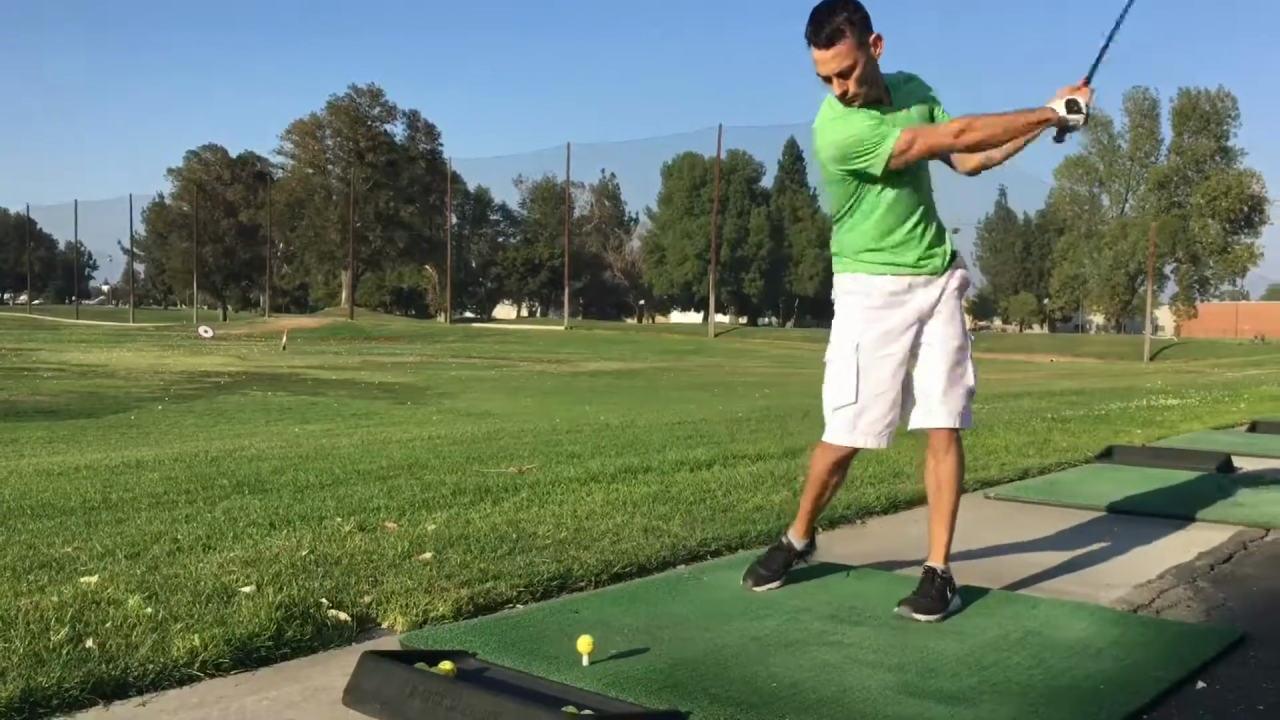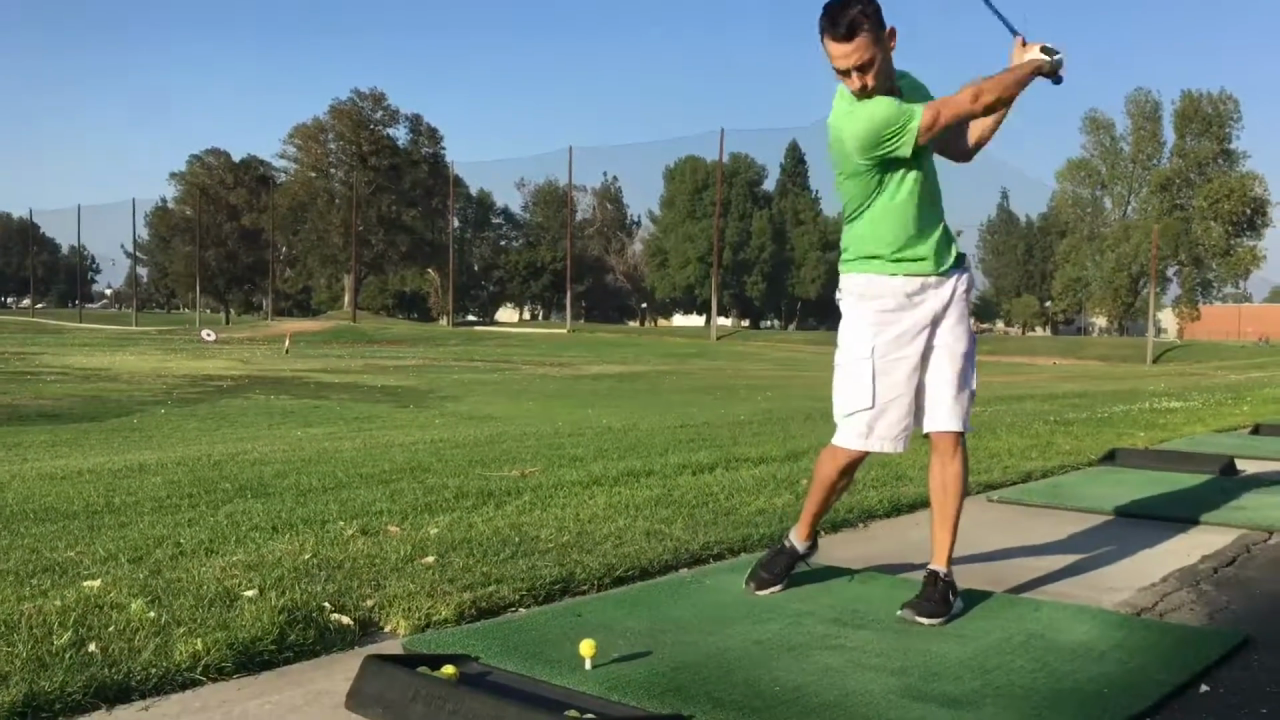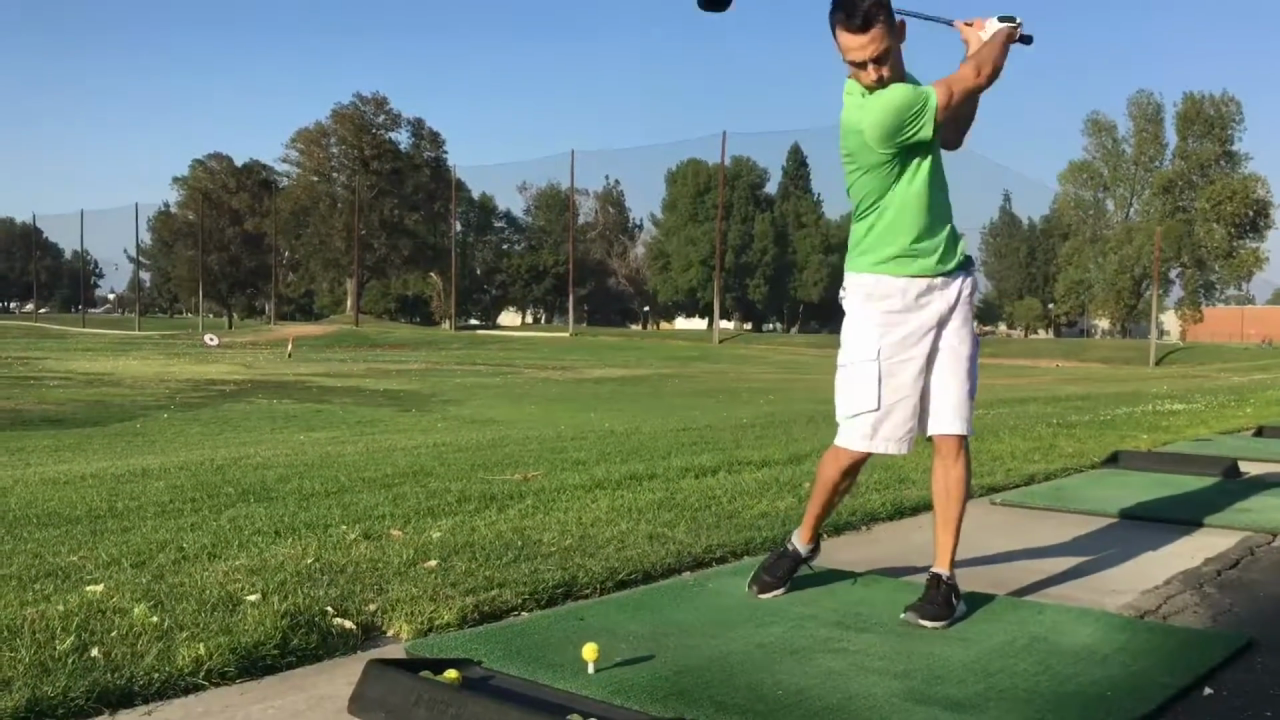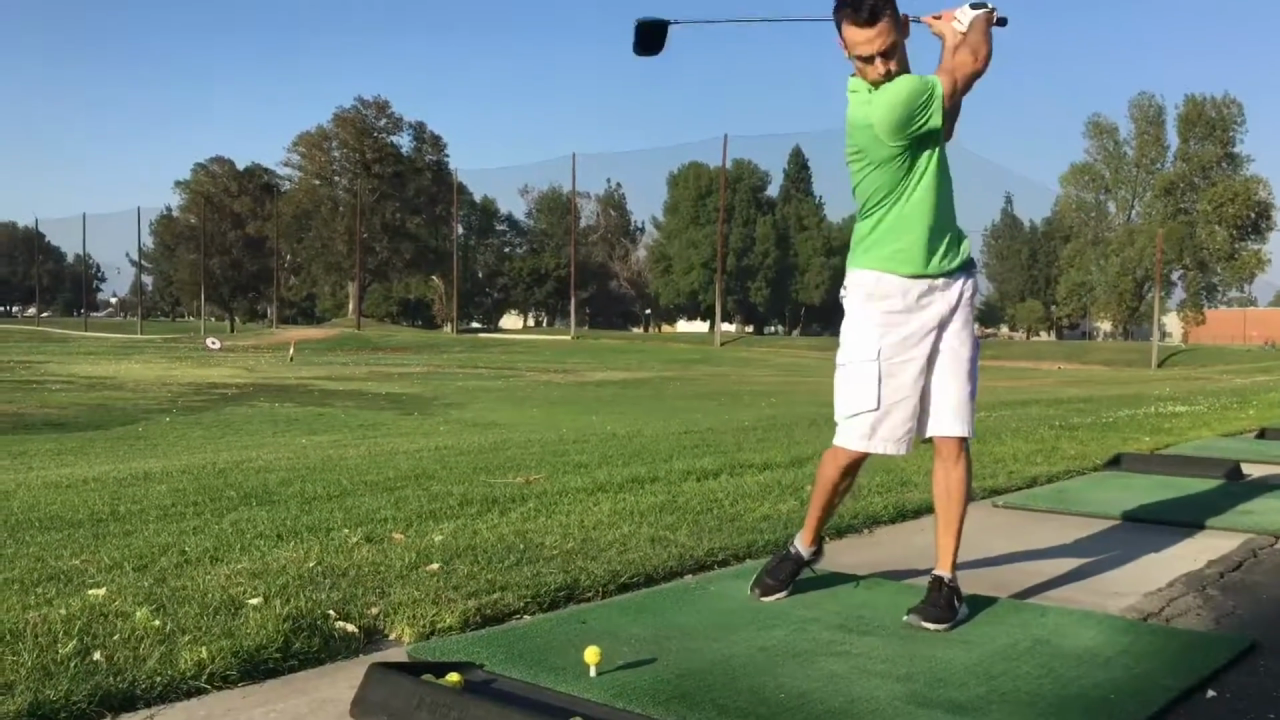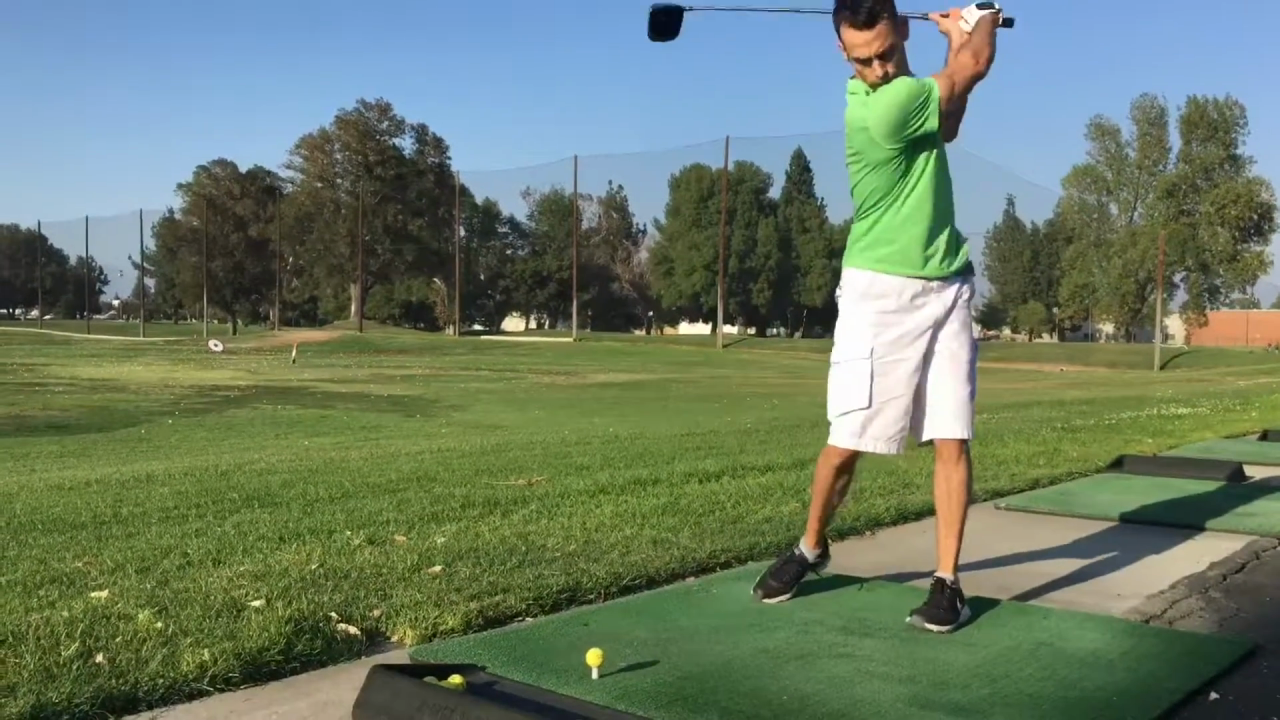
dt=0.1s
person 1, frame 1
left shoulder: (913, 89)
right shoulder: (837, 133)
left elbow: (966, 159)
right elbow: (957, 135)
left wrist: (1046, 118)
right wrist: (1048, 112)
left hip: (938, 281)
right hip: (870, 291)
left knee: (942, 427)
right knee: (843, 439)
left ankle: (937, 570)
right ankle: (796, 539)
person 1, frame 2
left shoulder: (901, 94)
right shoulder: (858, 123)
left elbow: (960, 145)
right elbow: (966, 106)
left wrist: (1018, 77)
right wrist: (1031, 64)
left hip: (946, 283)
right hip: (882, 293)
left knee: (949, 433)
right knee: (856, 441)
left ankle: (940, 574)
right ankle: (798, 540)
person 1, frame 3
left shoulder: (900, 89)
right shoulder: (874, 108)
left elbow: (951, 127)
right elbow: (976, 77)
left wrist: (977, 51)
left hip: (951, 283)
right hip: (884, 292)
left knee: (951, 435)
right knee: (856, 443)
left ankle: (942, 576)
right ankle: (802, 542)
person 1, frame 4
left shoulder: (902, 88)
right shoulder: (886, 105)
left elbow: (942, 125)
right elbow: (973, 62)
left hip: (950, 285)
right hip: (885, 293)
left knee: (951, 438)
right knee: (854, 442)
left ankle: (944, 579)
right ankle: (805, 546)
person 1, frame 5
left shoulder: (903, 89)
right shoulder: (884, 107)
left elbow: (947, 126)
right elbow: (974, 65)
left hip: (947, 288)
right hip: (882, 294)
left knee: (951, 440)
right knee: (848, 442)
left ankle: (946, 580)
right ankle: (810, 549)
